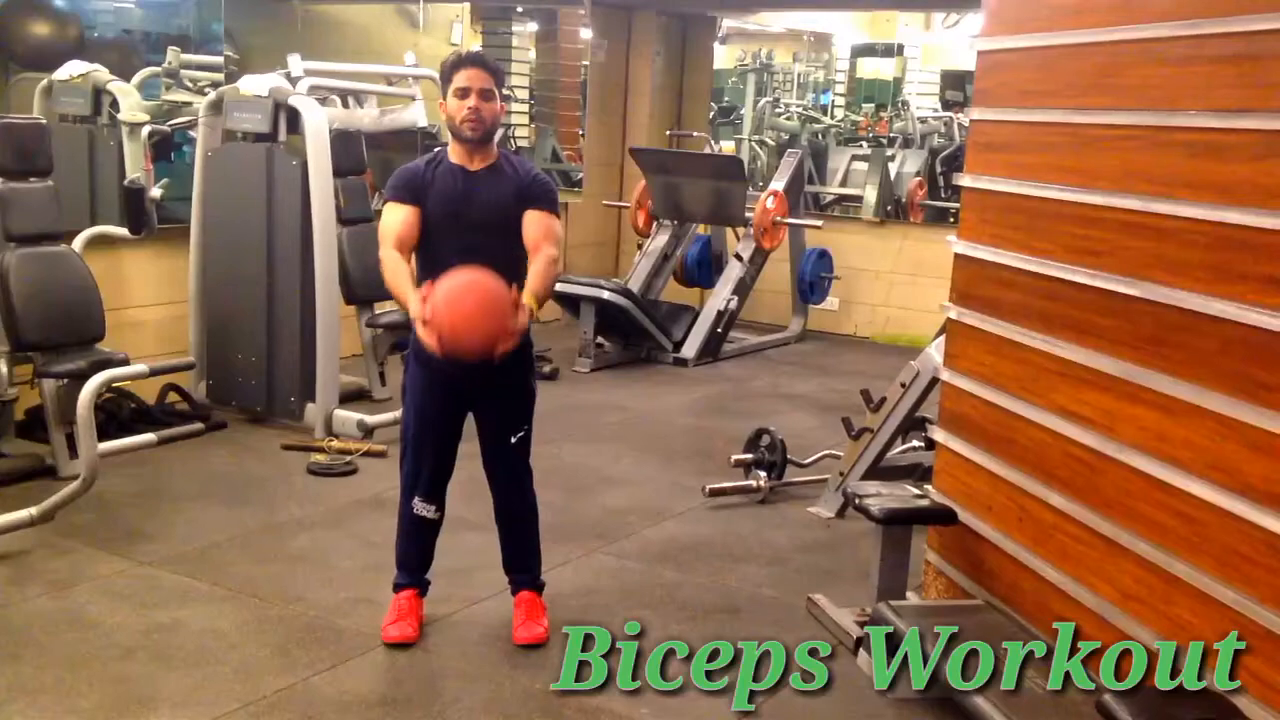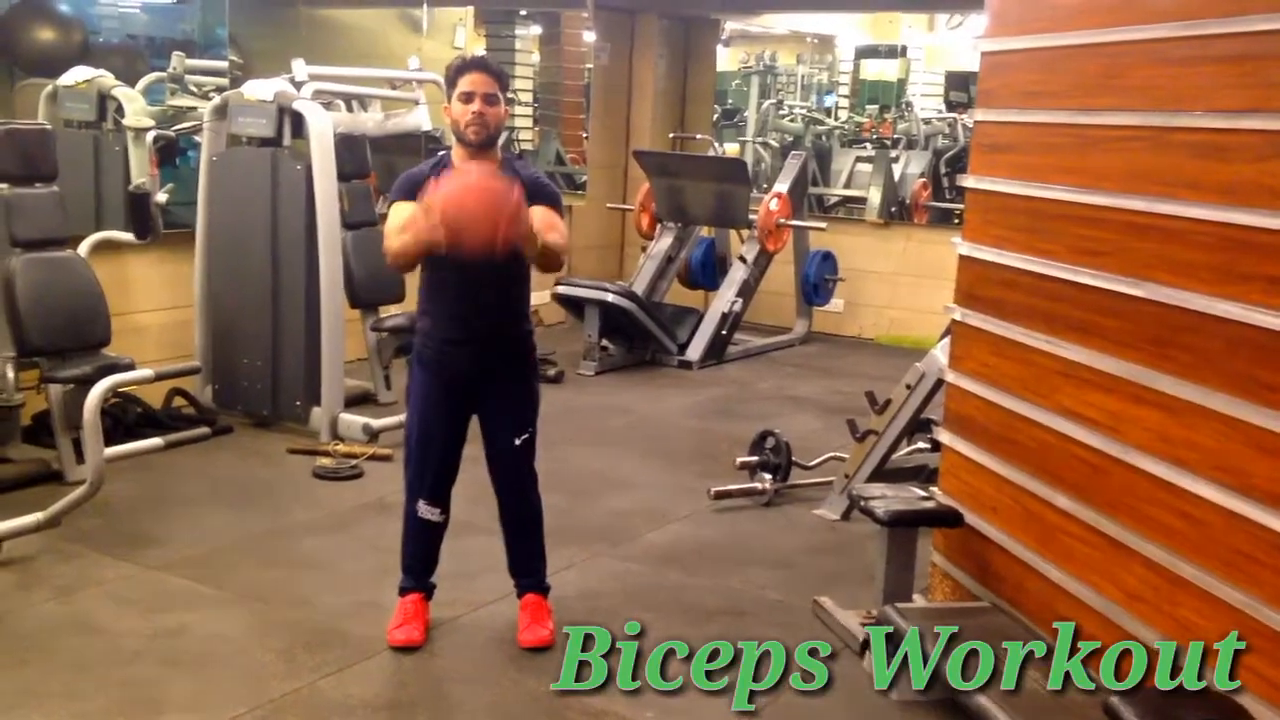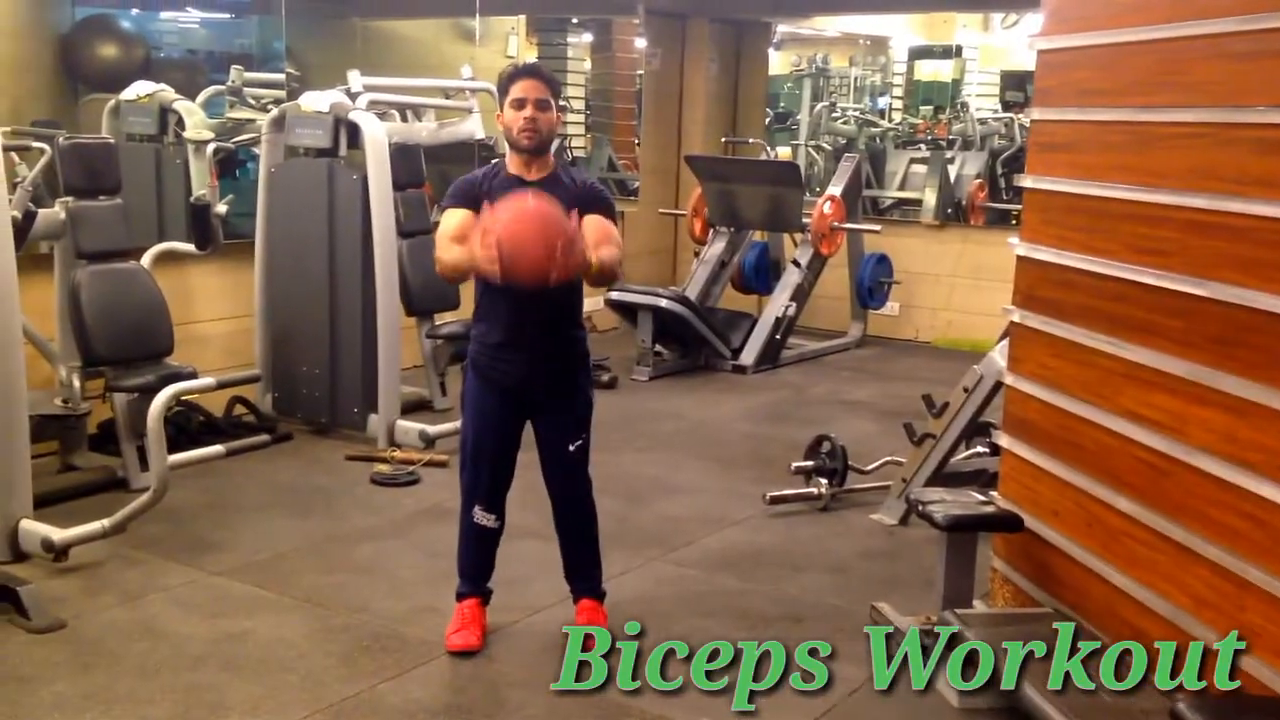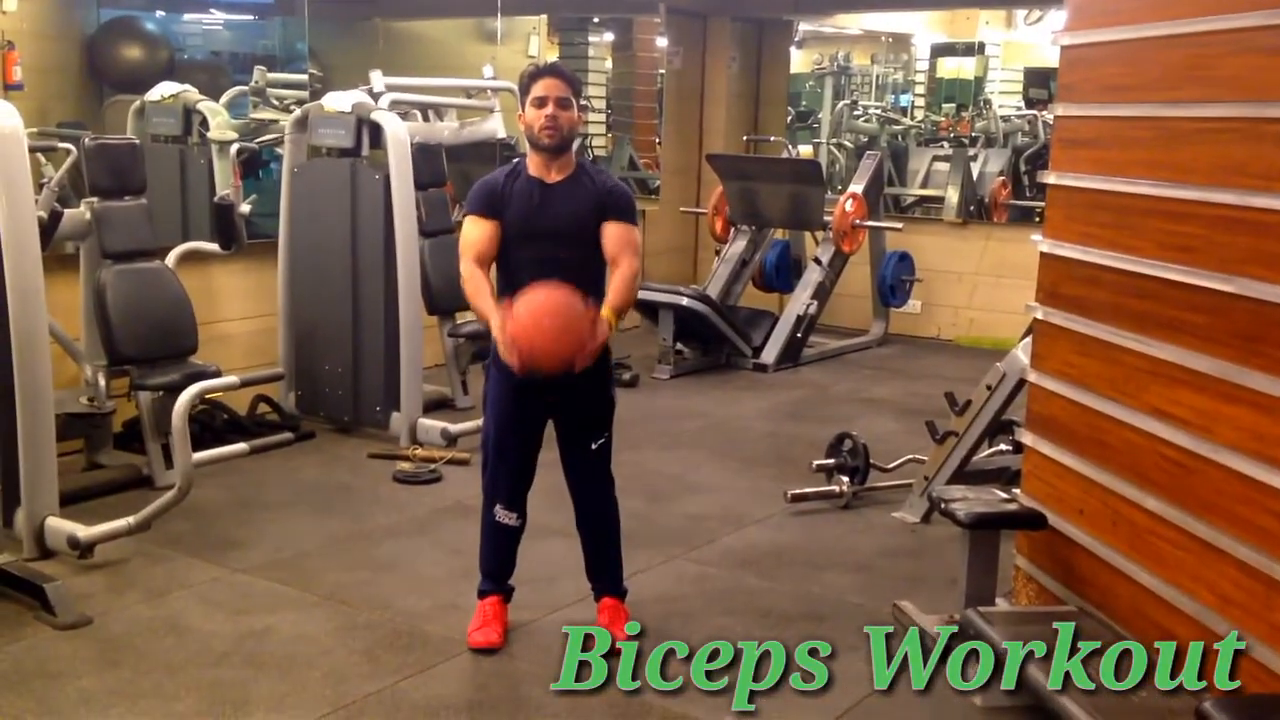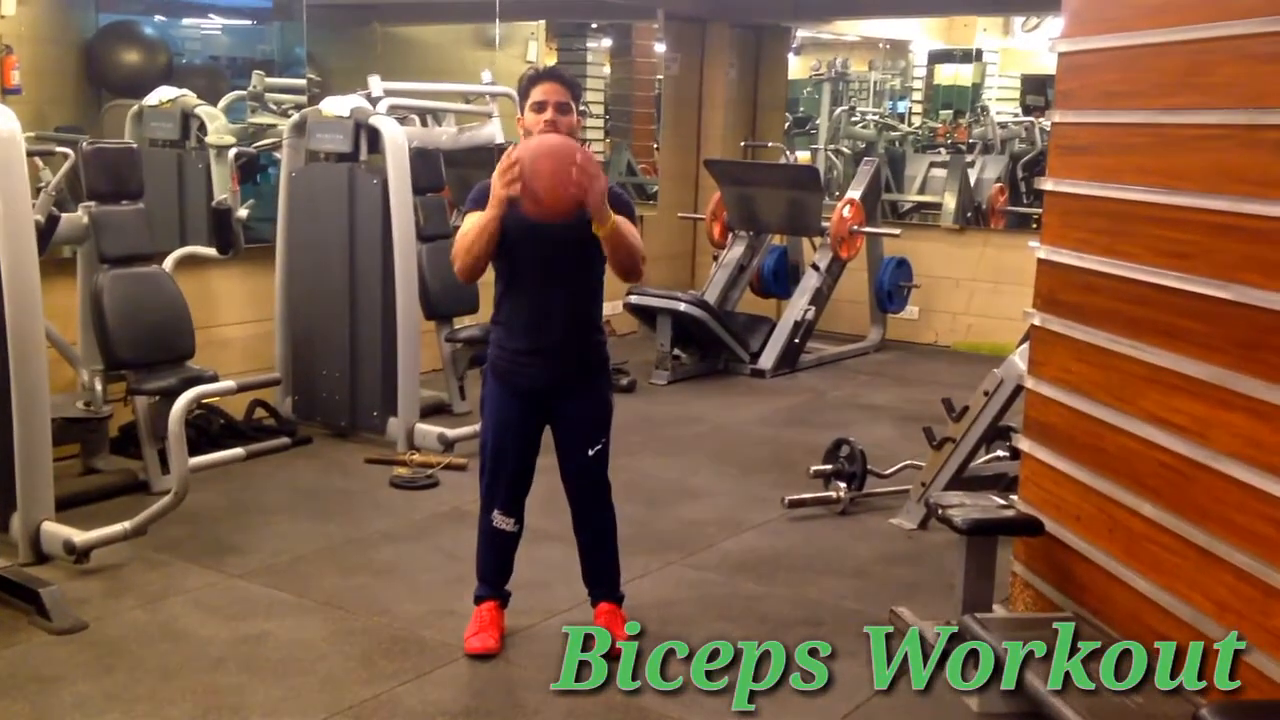
dt=1s
person 1, frame 1
left shoulder: (529, 182)
right shoulder: (413, 179)
left elbow: (546, 252)
right elbow: (391, 250)
left wrist: (527, 303)
right wrist: (414, 300)
left hip: (508, 355)
right hip: (433, 354)
left knee: (512, 477)
right knee: (422, 476)
left ankle: (527, 591)
right ankle: (408, 590)
person 1, frame 2
left shoulder: (530, 184)
right shoulder: (419, 182)
left elbow: (556, 255)
right elbow: (393, 253)
left wrist: (525, 236)
right wrist: (422, 233)
left hip: (508, 359)
right hip: (438, 356)
left knee: (516, 479)
right knee: (426, 480)
left ankle: (532, 593)
right ankle: (413, 592)
person 1, frame 3
left shoulder: (584, 192)
right shoulder: (471, 188)
left elbow: (612, 258)
right elbow: (443, 254)
left wrist: (585, 261)
right wrist: (475, 255)
left hip: (563, 365)
right hip: (492, 363)
left knee: (571, 485)
right knee: (482, 485)
left ankle: (588, 599)
right ankle: (471, 599)
person 1, frame 4
left shoulder: (607, 192)
right shoulder: (493, 190)
left elbow: (627, 265)
right elbow: (471, 266)
left wrist: (605, 321)
right wrist: (496, 319)
left hip: (585, 366)
right hip: (513, 366)
left knee: (593, 484)
right knee: (503, 485)
left ankle: (610, 597)
right ankle: (493, 597)
person 1, frame 5
left shoulder: (605, 192)
right shoulder: (491, 190)
left elbow: (634, 267)
right elbow: (463, 266)
left wrist: (599, 214)
right wrist: (498, 208)
left hip: (583, 372)
right hip: (511, 370)
left knee: (591, 491)
right knee: (501, 491)
left ankle: (607, 603)
right ankle: (489, 603)
